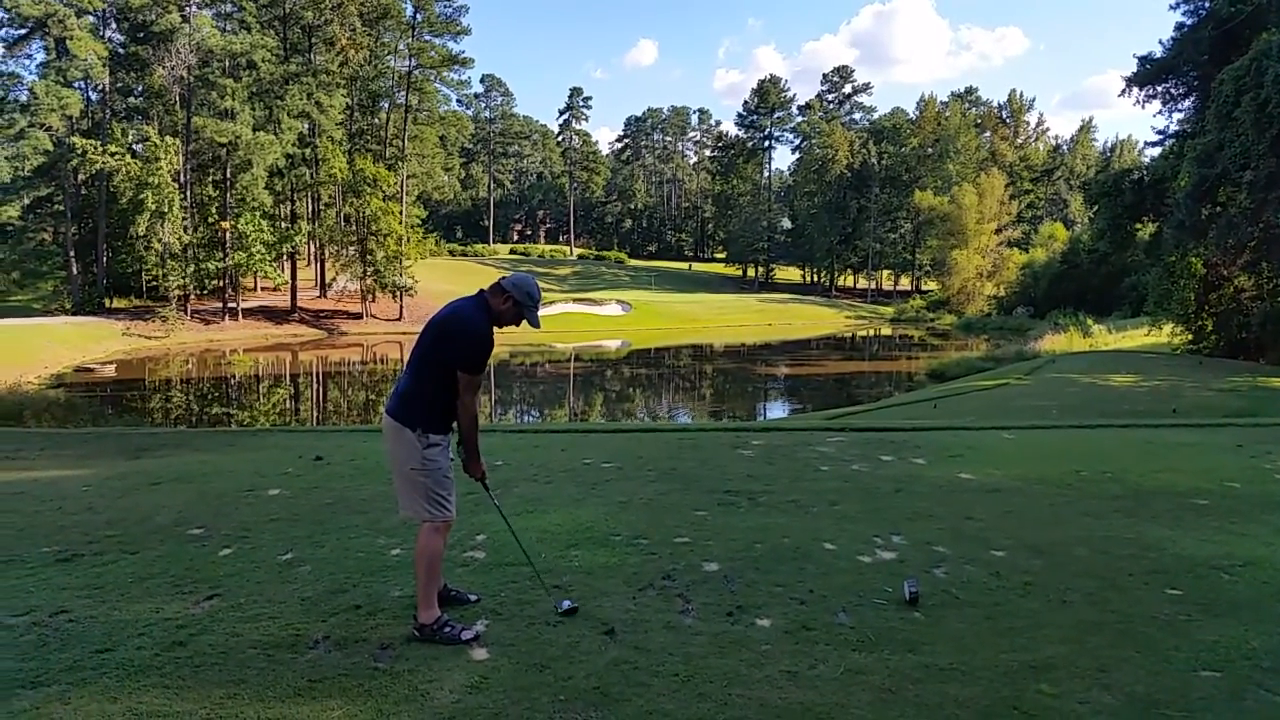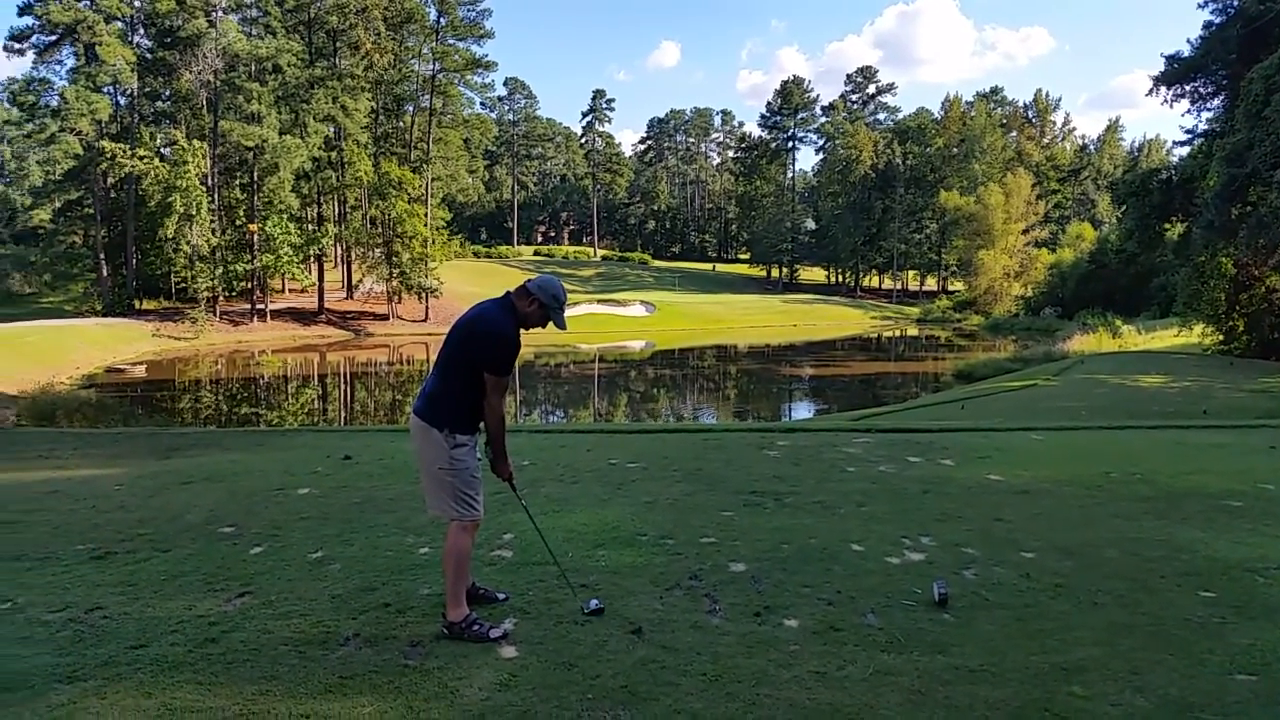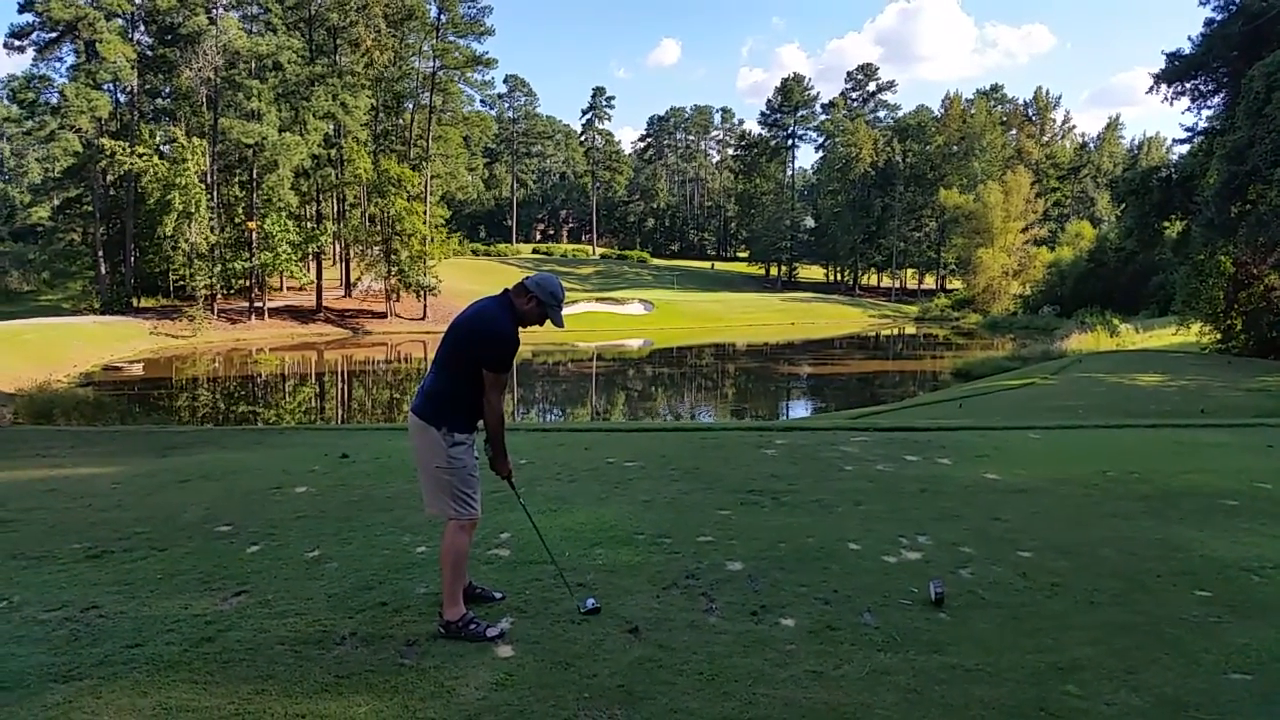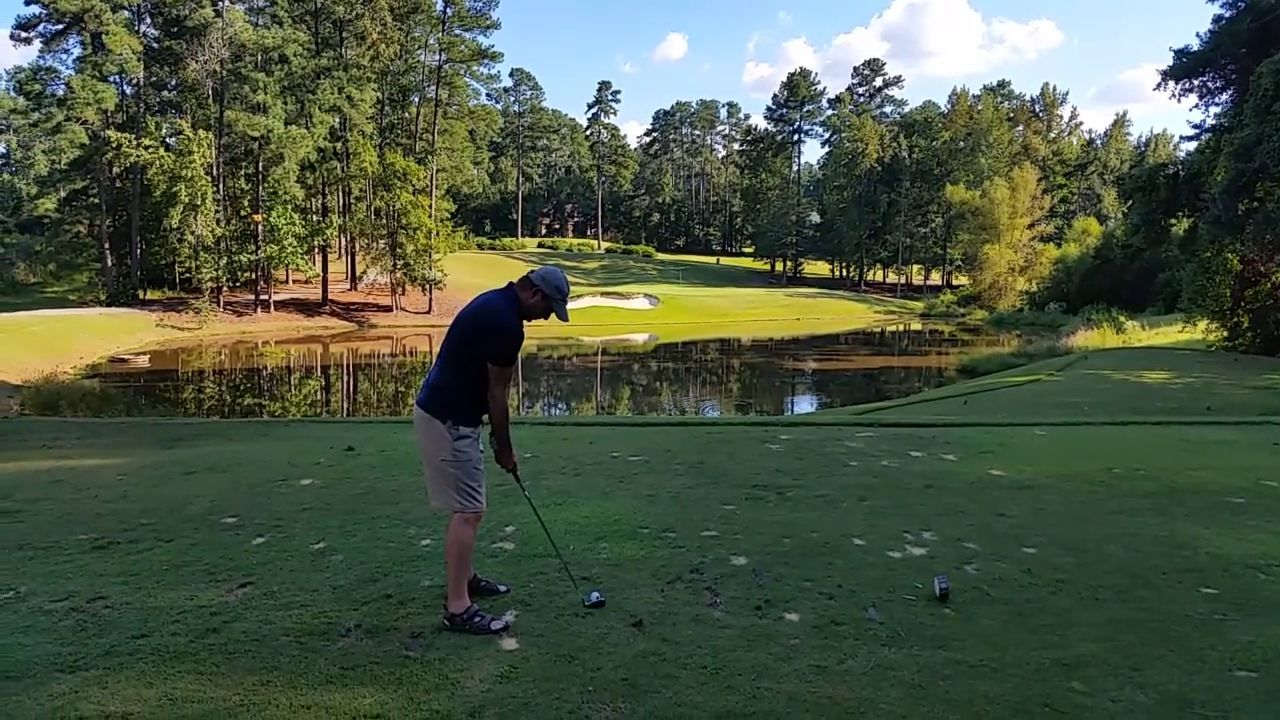
dt=0.4s
person 1, frame 1
left shoulder: (467, 311)
right shoulder: (475, 328)
right elbow: (466, 400)
left wrist: (465, 447)
right wrist: (473, 457)
left hip: (417, 420)
right hip: (418, 427)
left knee: (437, 514)
right knee: (436, 519)
left ankle: (435, 587)
right ankle: (427, 617)
person 1, frame 2
left shoulder: (493, 313)
right shoulder: (502, 331)
right elbow: (493, 402)
left wrist: (493, 449)
right wrist: (500, 458)
left hip: (444, 421)
right hip: (445, 428)
left knee: (464, 514)
right knee: (465, 519)
left ankle: (463, 585)
right ankle: (456, 615)
person 1, frame 3
left shoulder: (492, 310)
right shoulder: (501, 328)
right elbow: (492, 399)
left wrist: (492, 447)
right wrist: (500, 455)
left hip: (442, 418)
right hip: (443, 426)
left knee: (462, 513)
right knee: (462, 518)
left ankle: (460, 585)
right ankle: (453, 615)
person 1, frame 4
left shoulder: (496, 303)
right shoulder: (505, 322)
right elbow: (496, 393)
left wrist: (498, 441)
right wrist: (504, 449)
left hip: (447, 412)
right hip: (449, 420)
left knee: (467, 506)
right knee: (467, 511)
left ankle: (465, 578)
right ankle: (458, 607)
